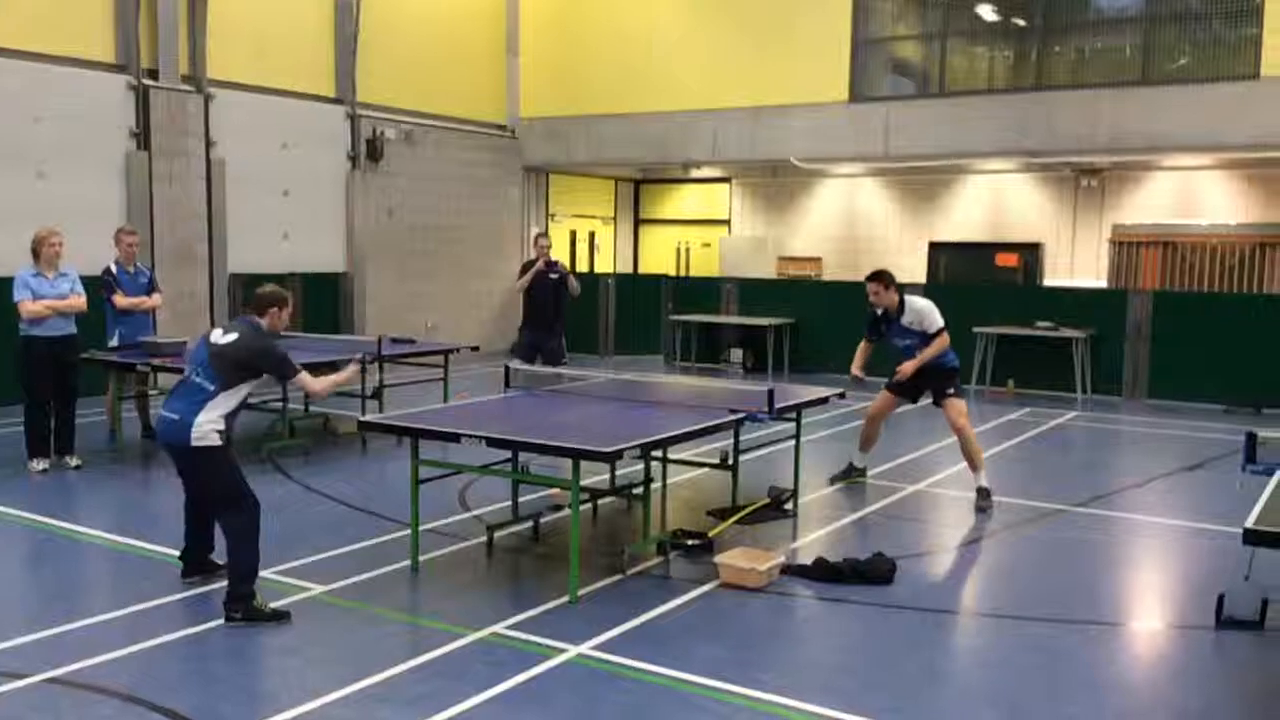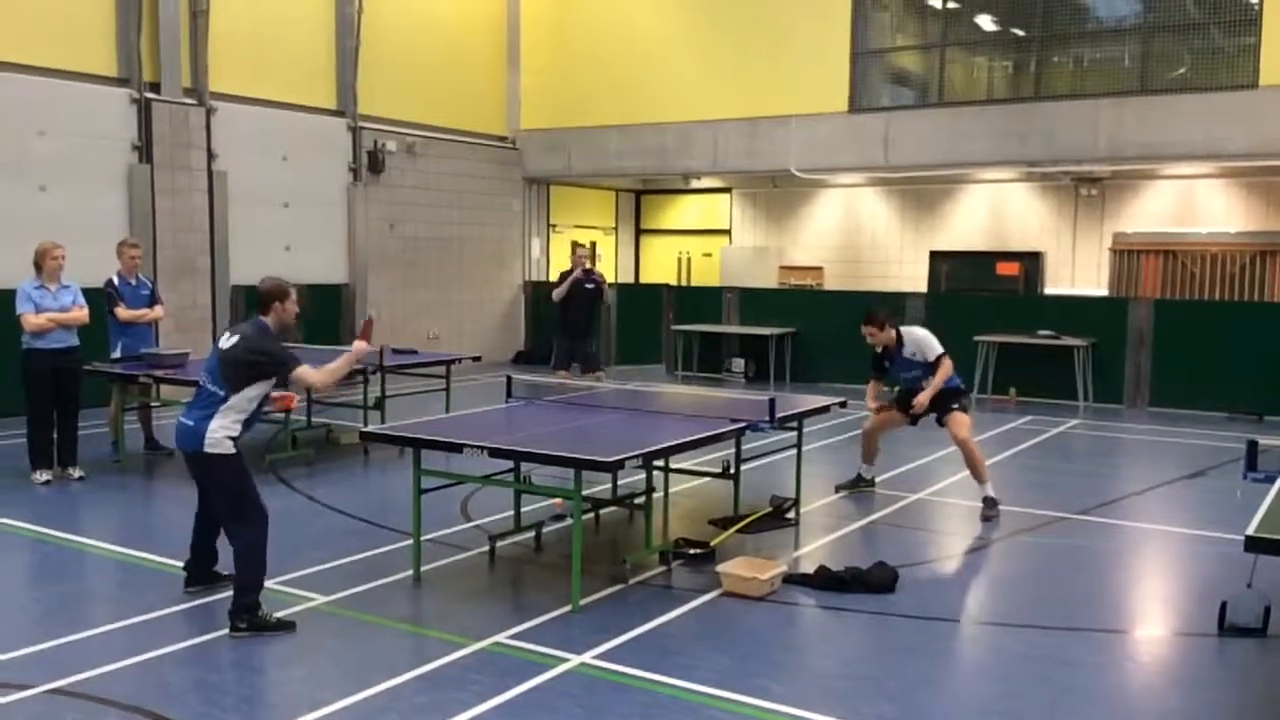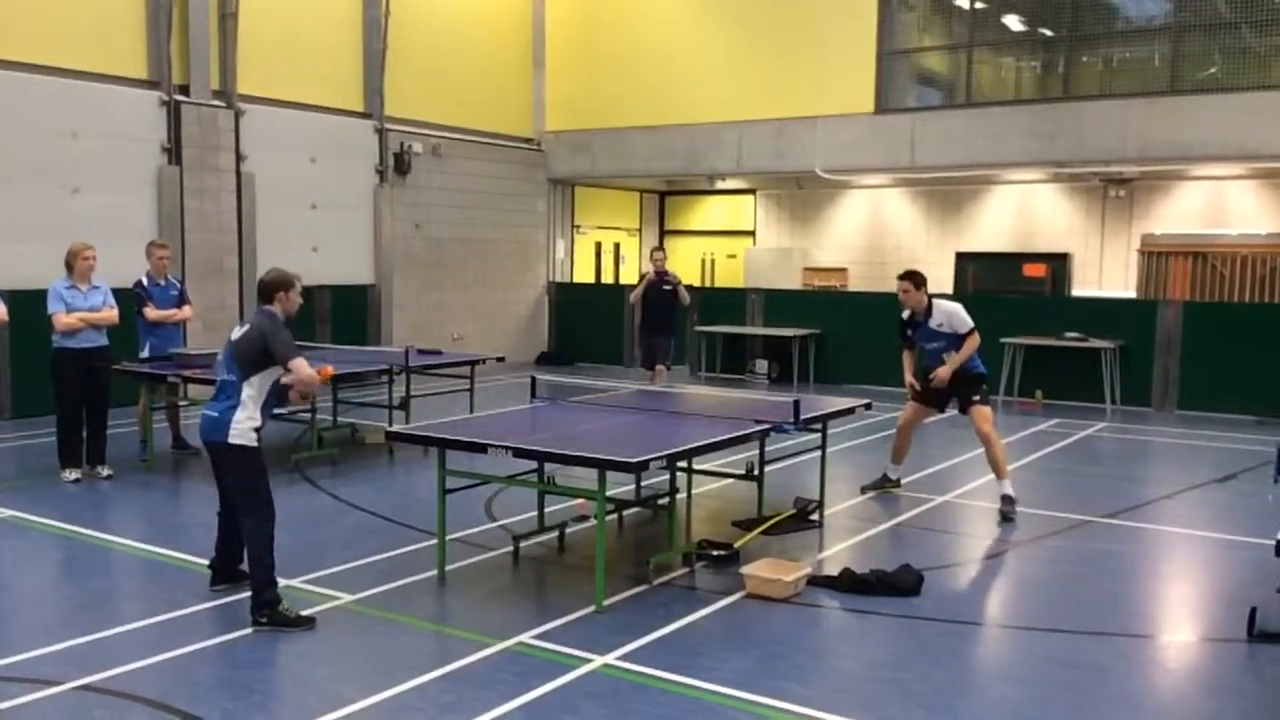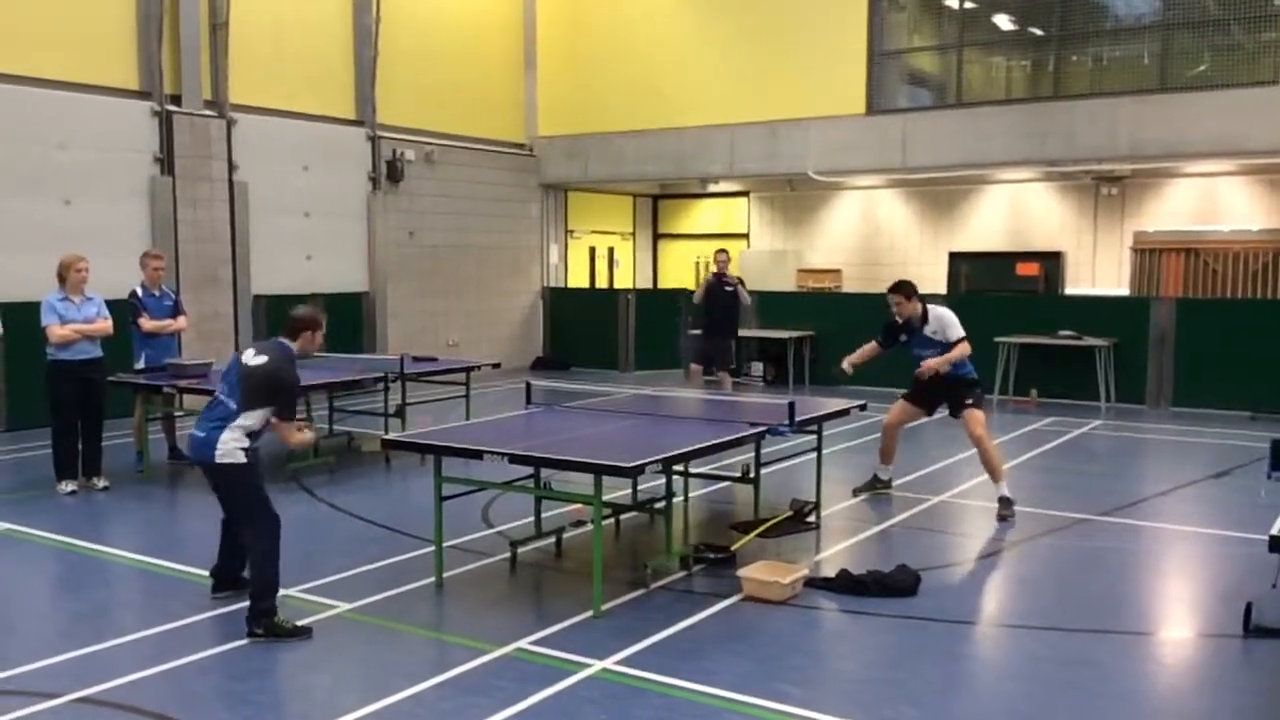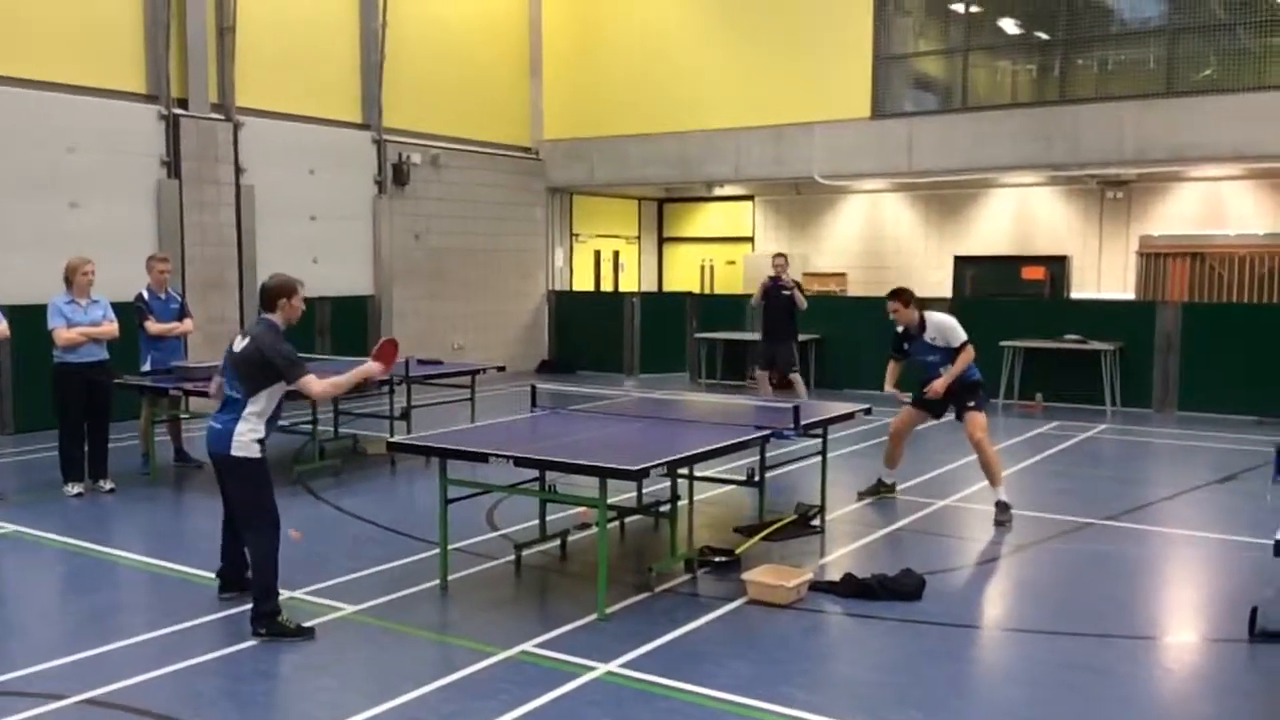
dt=1s
person 1, frame 1
left shoulder: (223, 334)
right shoulder: (260, 347)
right elbow: (314, 388)
right wrist: (346, 376)
left hip: (170, 424)
right hip: (197, 434)
left knee: (201, 495)
right knee: (241, 509)
left ankle: (195, 563)
right ankle: (240, 602)
person 1, frame 2
left shoulder: (239, 333)
right shoulder: (263, 345)
right elbow: (317, 381)
left wrist: (267, 397)
right wrist: (353, 355)
left hip: (191, 430)
right hip: (213, 439)
left knee: (213, 505)
right knee: (250, 518)
left ankle: (198, 573)
right ankle: (246, 613)
person 1, frame 3
left shoulder: (248, 328)
right shoulder: (271, 331)
right elbow: (304, 374)
left wrist: (291, 388)
right wrist: (315, 384)
left hip: (213, 425)
right hip: (236, 435)
left knee: (233, 504)
right knee: (258, 514)
left ankle: (224, 571)
right ankle: (266, 608)
person 1, frame 4
left shoulder: (254, 351)
right shoulder: (285, 374)
right elbow: (290, 438)
right wrist: (310, 436)
left hip: (202, 441)
right hip: (226, 452)
left knee: (237, 515)
right knee: (263, 526)
left ankle: (226, 579)
right ankle: (262, 619)
person 1, frame 5
left shoulder: (247, 336)
right shoulder: (272, 344)
left elbow: (217, 388)
right elbow: (318, 390)
right wrist: (363, 372)
left hip: (220, 437)
right hip: (241, 446)
left knee: (236, 514)
right knee: (263, 526)
left ankle: (232, 579)
right ankle: (266, 618)
person 2, frame 1
left shoulder: (71, 276)
right shoulder: (24, 277)
left elbow: (81, 305)
right elbow: (28, 312)
left wrist: (48, 303)
right wrist: (65, 306)
left hip: (67, 343)
right hip: (35, 345)
left knee: (67, 399)
right knee: (37, 400)
left ankle: (66, 452)
right ankle: (38, 455)
person 2, frame 2
left shoulder: (72, 288)
right shoulder: (26, 290)
left elbow: (84, 317)
right elbow: (30, 324)
left wrist: (50, 316)
right wrist: (68, 319)
left hip: (69, 355)
right hip: (38, 357)
left knee: (70, 410)
right knee: (40, 413)
left ankle: (69, 463)
right ankle: (41, 467)
person 2, frame 3
left shoulder: (103, 288)
right shoulder: (57, 289)
left elbow: (113, 318)
right elbow: (61, 324)
left wrist: (81, 315)
right wrist: (98, 319)
left hip: (99, 354)
right hip: (68, 356)
left knee: (99, 410)
right knee: (70, 411)
left ankle: (98, 462)
right ankle: (70, 465)
person 2, frame 4
left shoulder: (96, 300)
right shoulder: (51, 302)
left elbow: (108, 328)
right elbow: (55, 336)
left wrist: (75, 327)
right wrist: (91, 330)
left hip: (93, 366)
right hip: (63, 368)
left knee: (94, 421)
right knee: (65, 424)
left ankle: (93, 474)
right ankle: (66, 477)
person 2, frame 5
left shoulder: (102, 303)
right shoulder: (57, 304)
left elbow: (114, 331)
right elbow: (62, 339)
left wrist: (82, 330)
right wrist: (97, 333)
left hip: (99, 369)
right hip: (69, 371)
left knee: (100, 423)
right knee: (71, 426)
left ankle: (100, 476)
right ankle: (73, 479)
person 3, frame 1
left shoulder: (920, 306)
right shoulder: (878, 316)
left elbow: (944, 340)
right elbow: (867, 342)
left wrist: (914, 363)
right wrist: (857, 365)
left hip: (942, 368)
right hip: (909, 369)
left knee: (959, 425)
right knee: (873, 414)
left ankle: (982, 486)
right ankle: (858, 466)
person 3, frame 2
left shoulder: (918, 337)
right shoulder: (880, 353)
left elbow: (946, 365)
right elbow: (876, 381)
left wrist: (928, 393)
right wrist: (871, 402)
left hip: (947, 390)
right hip: (913, 392)
left knee: (962, 437)
right knee: (870, 429)
left ankle: (989, 498)
right ankle: (865, 477)
person 3, frame 3
left shoulder: (950, 309)
right shoulder: (907, 319)
left elbow: (974, 339)
right elbow: (909, 350)
left wrist: (950, 367)
right wrist: (909, 375)
left hip: (967, 375)
right hip: (935, 376)
left knee: (985, 430)
right knee: (904, 425)
left ankle: (1007, 495)
right ankle: (891, 477)
person 3, frame 4
left shoulder: (942, 315)
right shoulder: (898, 325)
left elbow: (965, 349)
right elbow: (875, 346)
left wrist: (937, 362)
right wrist: (849, 360)
left hip: (959, 380)
right hip: (927, 381)
left knee: (978, 434)
right knee: (890, 423)
left ankle: (1004, 497)
right ankle: (882, 478)
person 3, frame 5
left shoulder: (942, 322)
right shoulder: (901, 334)
left elbow: (968, 352)
right elbow: (896, 360)
left wrist: (945, 381)
right wrist: (889, 384)
left hip: (965, 383)
right hip: (933, 385)
left knee: (978, 438)
right knee: (897, 430)
left ankle: (1001, 501)
right ankle: (886, 483)
person 4, frame 1
left shoulder: (146, 272)
right shoulder: (110, 272)
left elbow: (156, 301)
right elbow: (119, 303)
left wrist: (130, 302)
right wrist: (142, 299)
left hip: (145, 338)
right hip: (120, 339)
left knee: (142, 386)
right knee: (116, 387)
left ankle: (147, 427)
person 4, frame 2
left shoulder: (148, 284)
right shoulder: (112, 285)
left elbow: (159, 313)
right elbow: (121, 315)
left wrist: (133, 316)
right wrist: (145, 312)
left hip: (147, 350)
right hip: (123, 352)
left knee: (145, 397)
right knee: (119, 398)
left ankle: (150, 441)
right ankle: (116, 444)
person 4, frame 3
left shoulder: (177, 285)
right shoulder: (141, 286)
left elbow: (187, 314)
right elbow: (150, 315)
left wrist: (162, 316)
right wrist: (173, 311)
left hip: (175, 350)
right hip: (151, 351)
left knee: (173, 396)
right knee: (147, 397)
left ankle: (177, 440)
right ankle: (144, 444)
person 4, frame 4
left shoulder: (171, 295)
right shoulder: (136, 296)
left elbow: (182, 324)
right elbow: (145, 326)
left wrist: (157, 325)
right wrist: (168, 322)
left hip: (170, 360)
right hip: (146, 362)
left knee: (168, 407)
right knee: (142, 408)
left ankle: (173, 450)
right ankle: (140, 455)
person 4, frame 5
left shoulder: (177, 298)
right shoulder: (142, 299)
left elbow: (189, 327)
right elbow: (151, 329)
left wrist: (162, 329)
right wrist: (175, 325)
left hip: (176, 363)
right hip: (153, 365)
left knee: (174, 410)
right knee: (149, 411)
left ankle: (179, 453)
right ankle: (146, 457)
